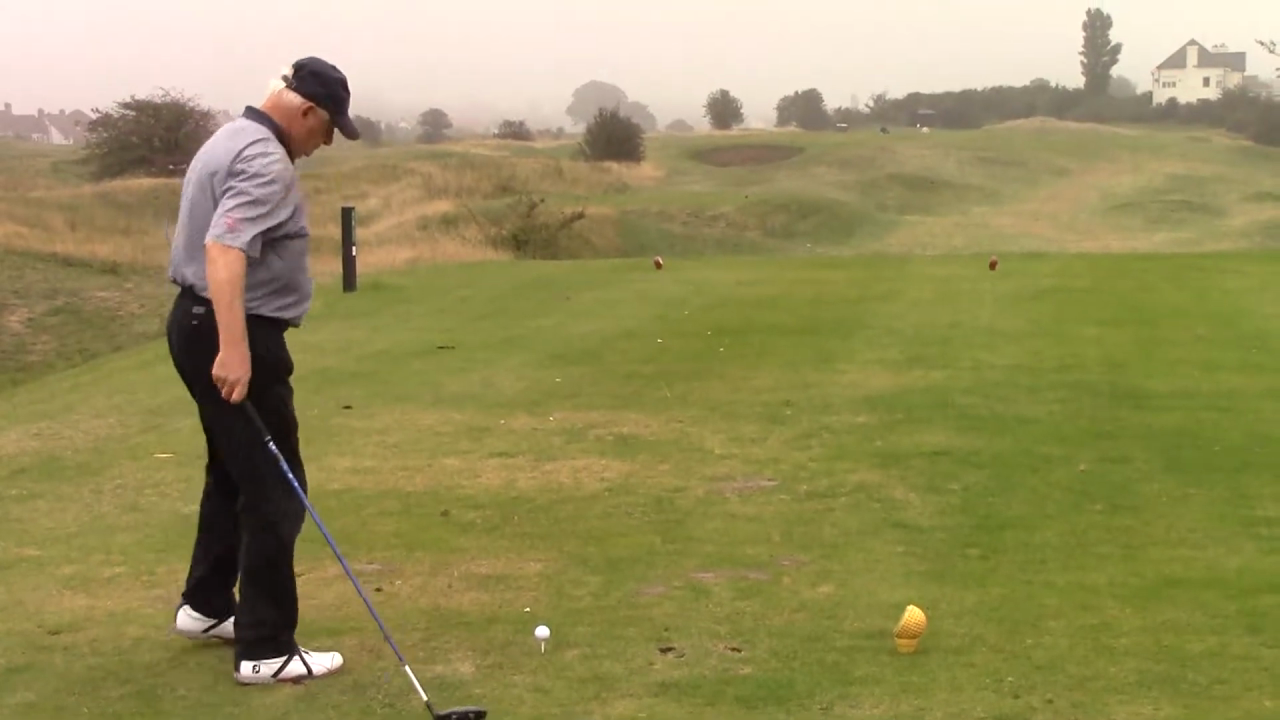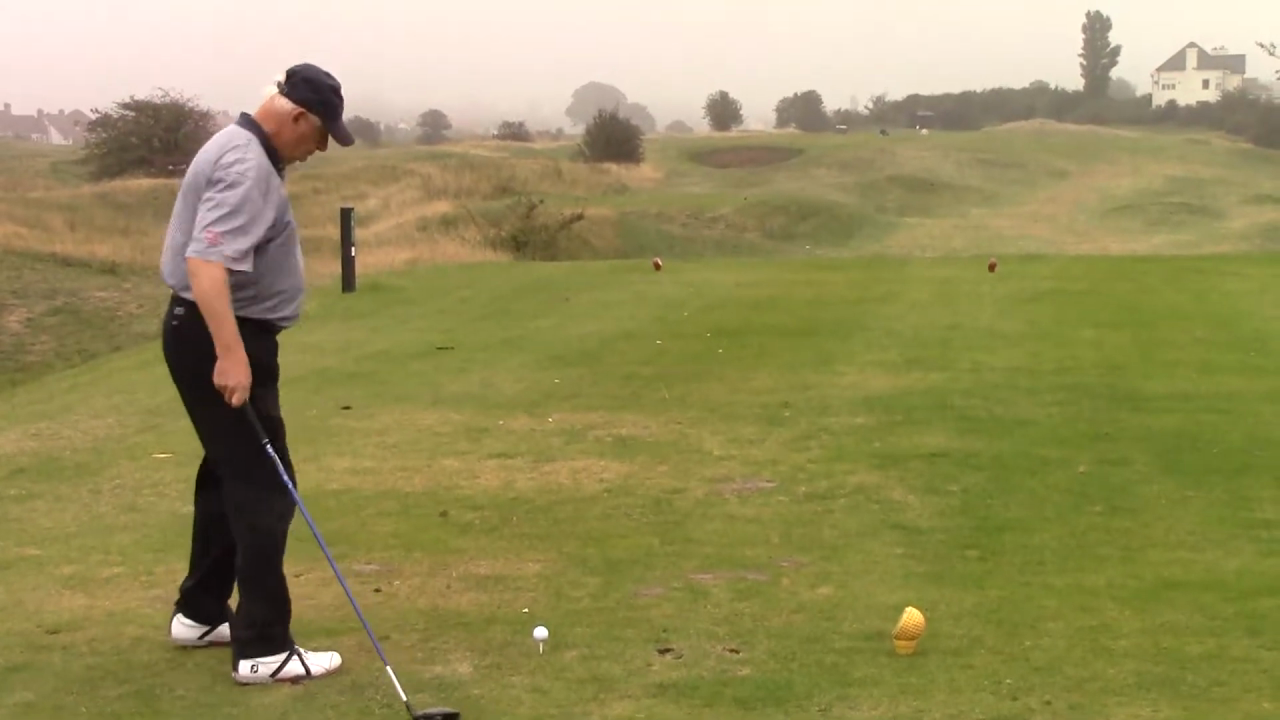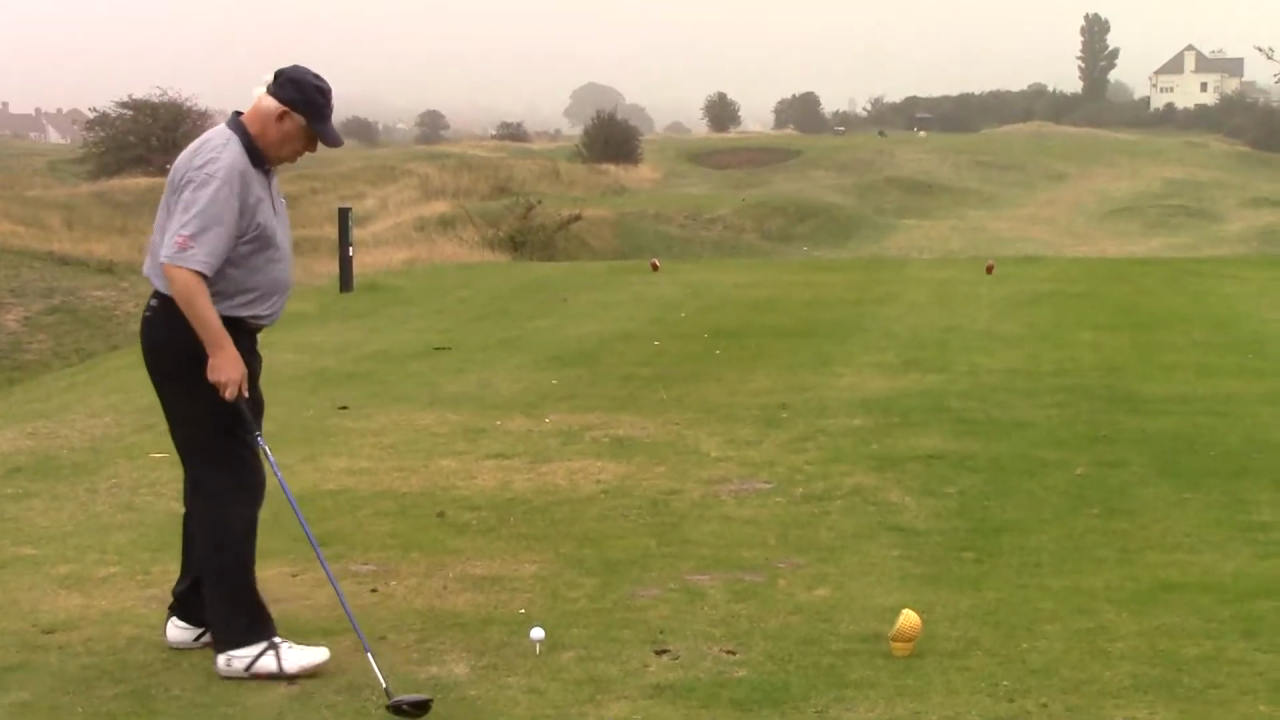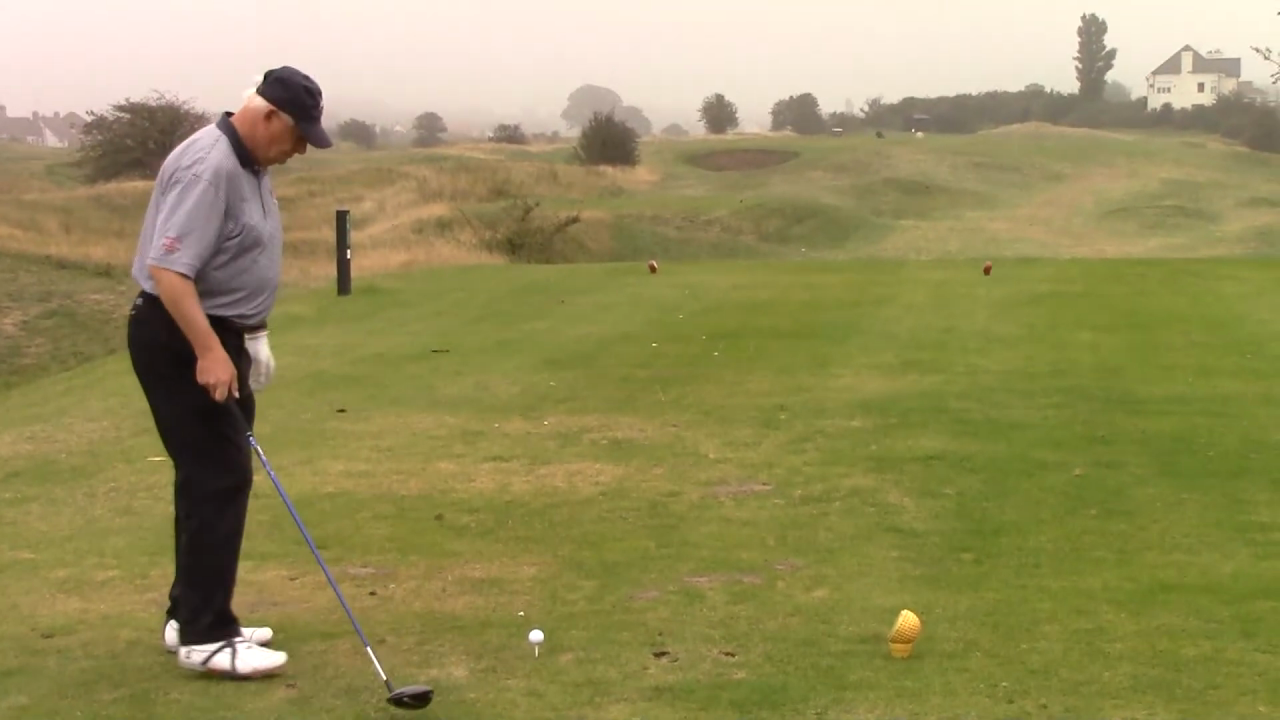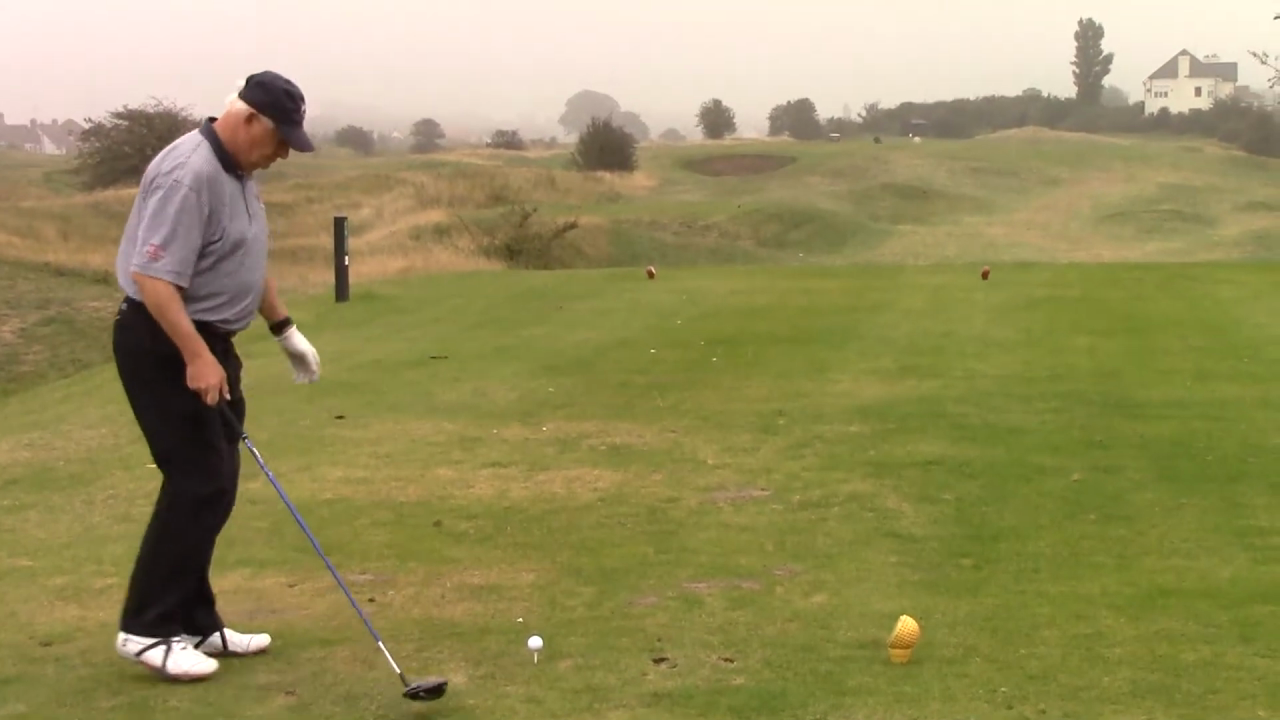
dt=0.1s
person 1, frame 1
left shoulder: (230, 139)
right shoulder: (265, 161)
right elbow: (225, 249)
right wrist: (234, 347)
left hip: (195, 319)
right hip: (235, 337)
left knee: (233, 471)
right knee: (271, 490)
left ankle: (204, 605)
right ankle: (264, 648)
person 1, frame 2
left shoulder: (250, 155)
right shoulder: (245, 168)
right elbow: (204, 264)
right wrist: (231, 356)
left hip: (235, 338)
right hip: (216, 341)
left knee: (230, 476)
right knee: (260, 488)
left ankle: (200, 612)
right ankle: (263, 648)
person 1, frame 3
left shoulder: (248, 160)
right shoulder: (222, 166)
right elbow: (181, 265)
right wrist: (221, 350)
left hip: (216, 334)
right hip: (194, 337)
left knee: (217, 471)
right knee: (231, 478)
left ankle: (195, 614)
right ankle: (242, 639)
person 1, frame 4
left shoulder: (250, 165)
right shoulder: (207, 167)
right elbow: (166, 269)
left wrist: (254, 335)
right wrist: (209, 352)
left hip: (219, 335)
right hip: (178, 340)
left knee: (221, 476)
right knee: (216, 477)
left ankle: (194, 615)
right ankle: (202, 632)
person 1, frame 5
left shoulder: (237, 171)
right shoulder: (189, 173)
left elbow: (244, 265)
right elbow: (151, 276)
left wrist: (285, 329)
right wrist: (197, 357)
left hip: (206, 340)
right hip: (163, 344)
left knee: (210, 480)
right knee: (199, 482)
left ankle: (188, 621)
right ankle: (147, 627)
